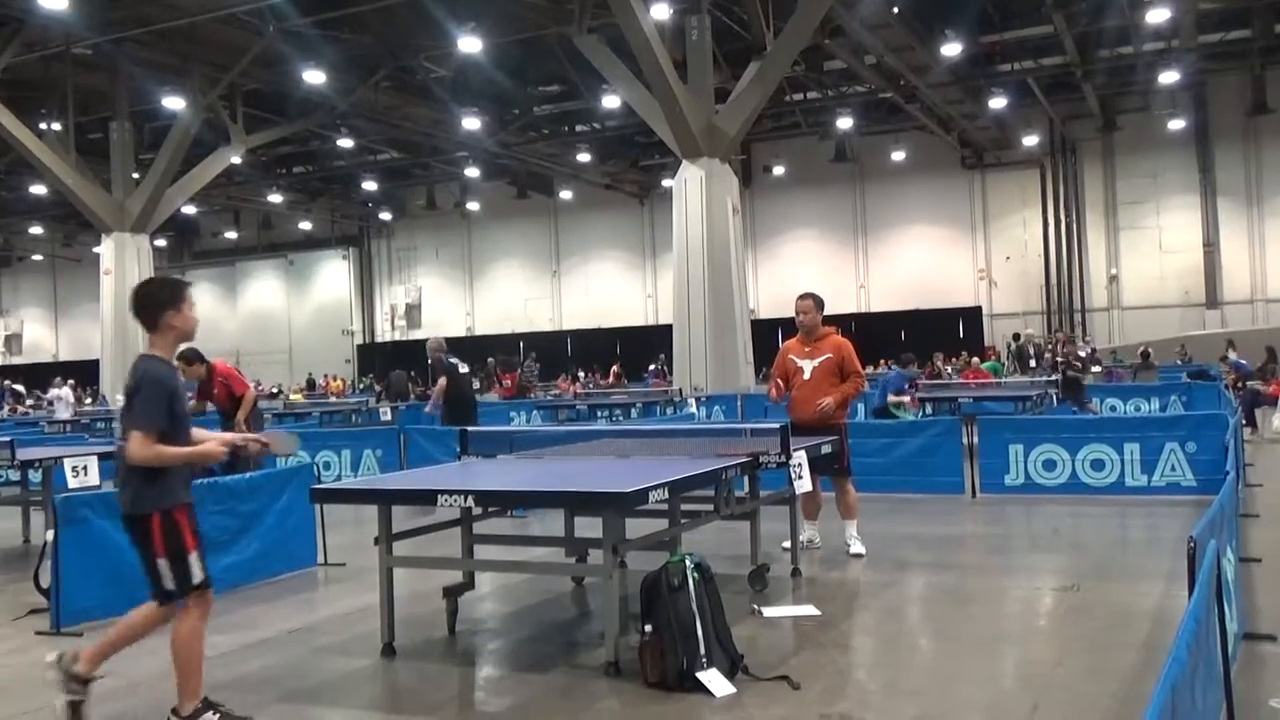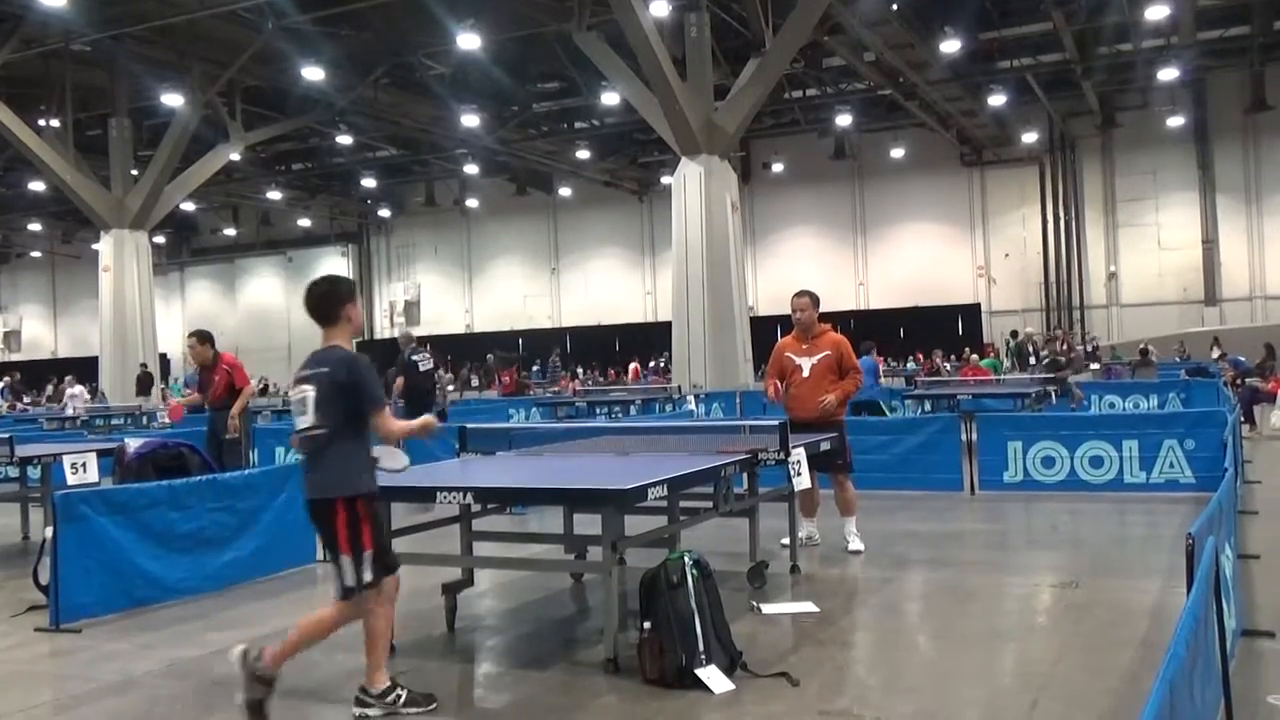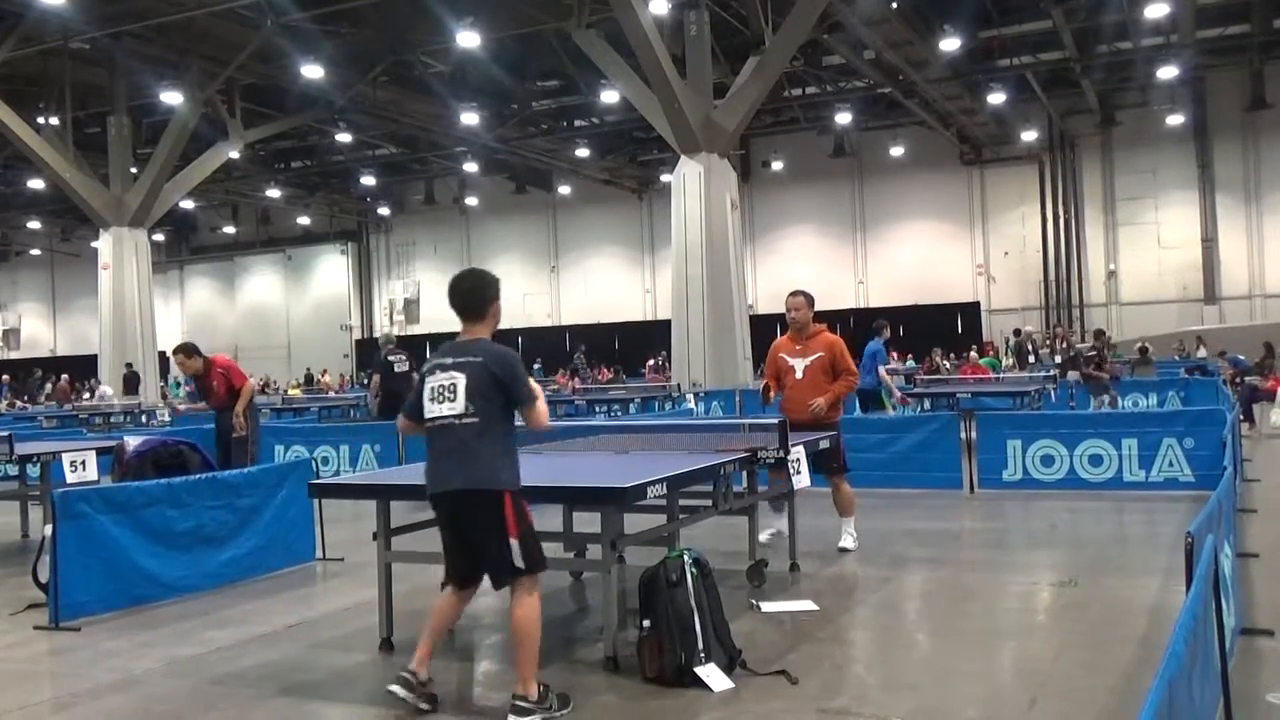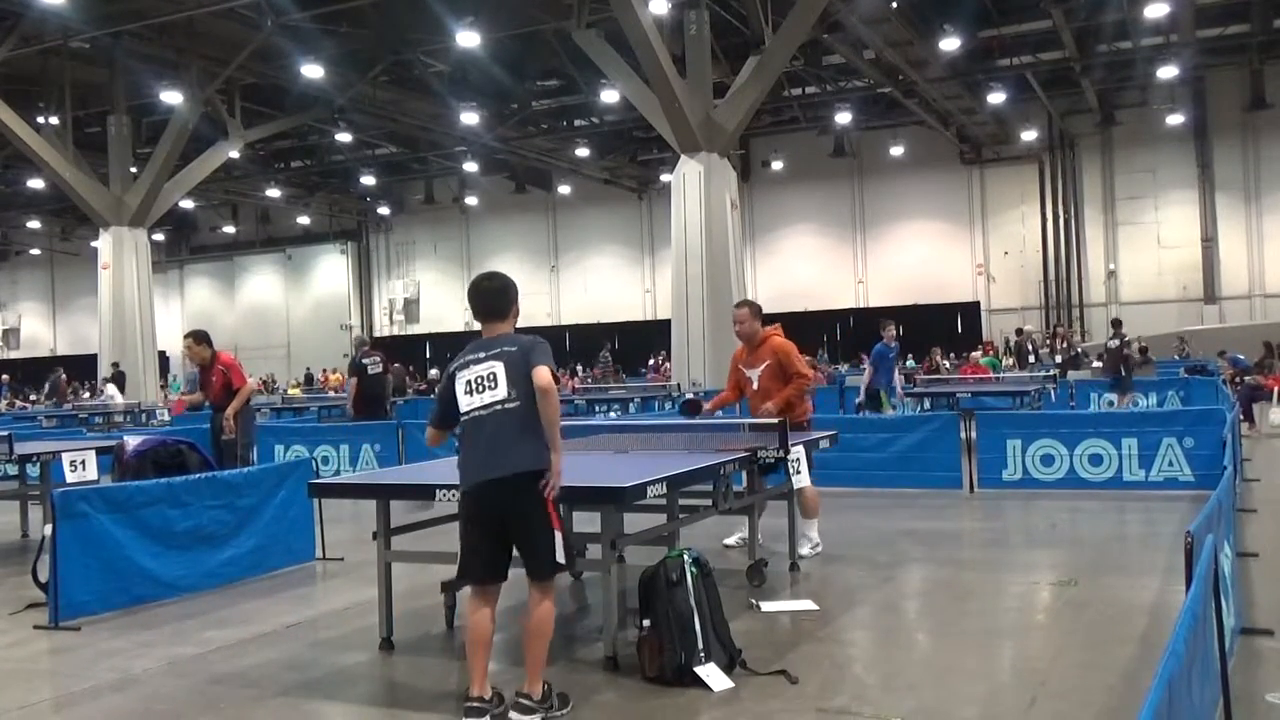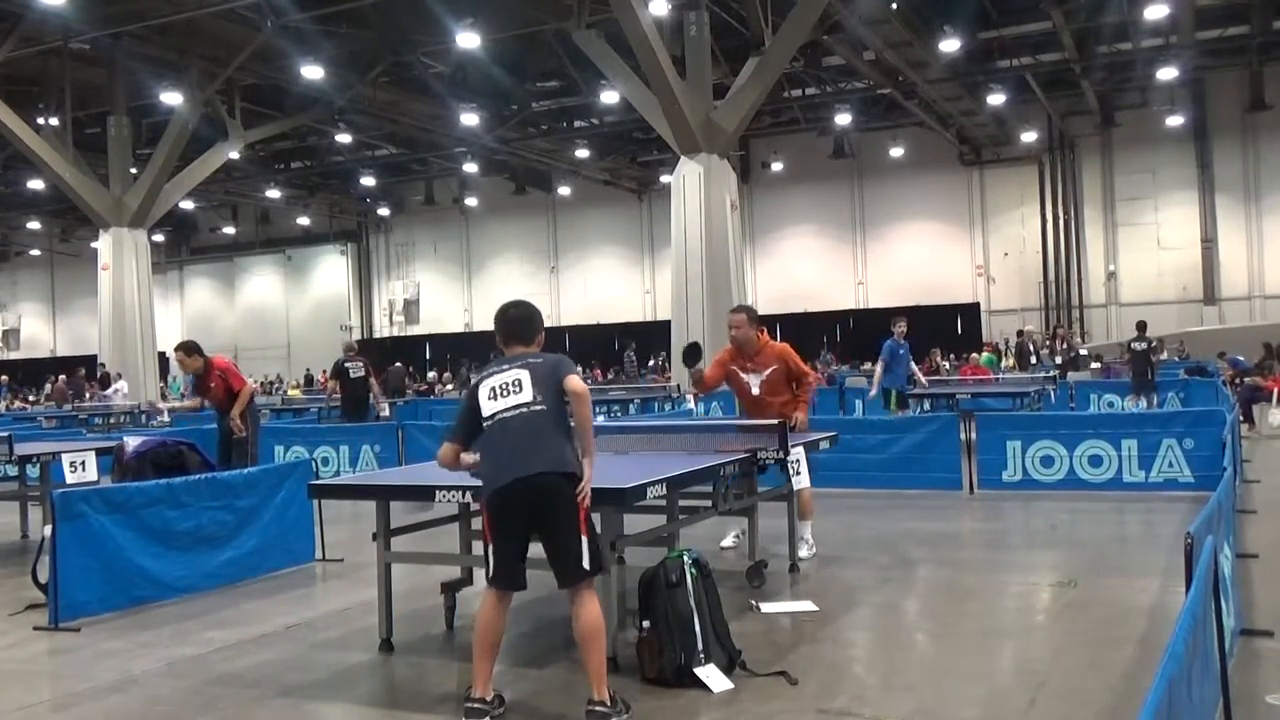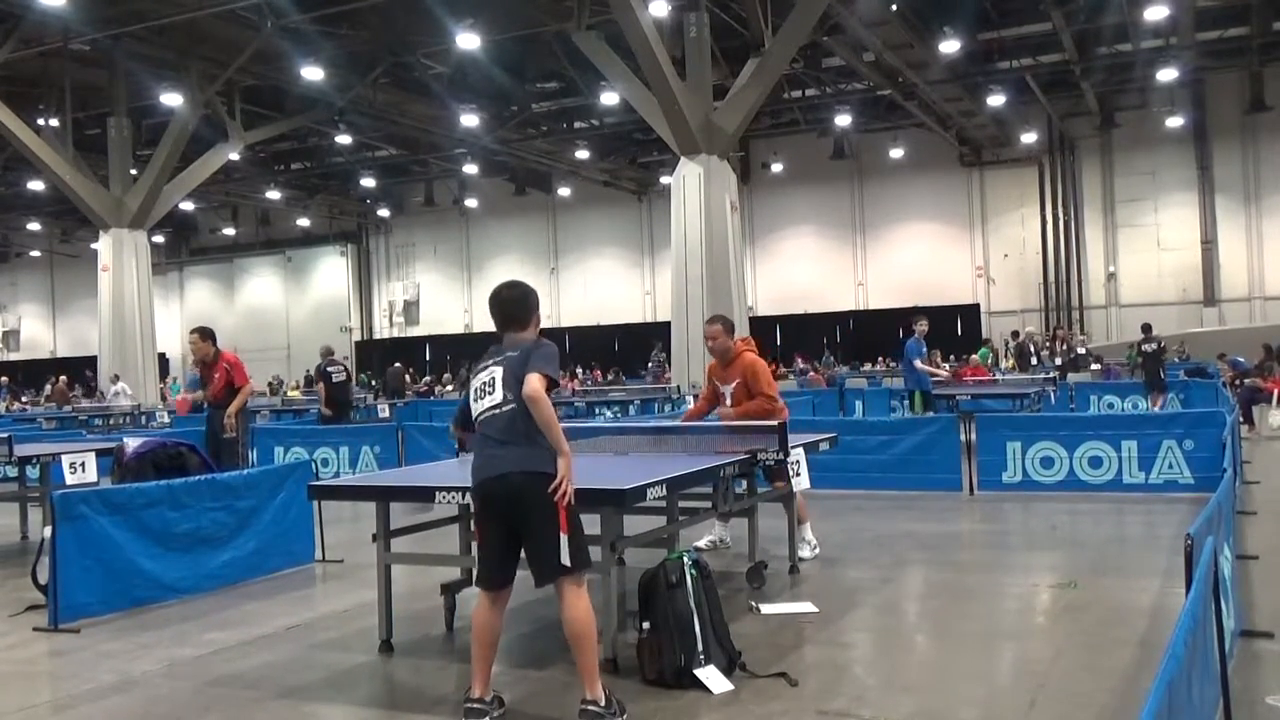
dt=0.5s
person 1, frame 1
left shoulder: (158, 371)
right shoulder: (155, 377)
right elbow: (138, 451)
left wrist: (228, 438)
right wrist: (201, 454)
left hip: (160, 504)
right hip: (159, 508)
left knee: (169, 604)
right knee: (195, 602)
left ankle: (80, 664)
person 1, frame 2
left shoulder: (310, 368)
right shoulder: (351, 363)
left elbow: (302, 440)
right elbow: (388, 431)
right wrist: (422, 423)
left hip: (326, 490)
right hip: (344, 495)
left knee: (384, 585)
right knee: (354, 602)
right ankle: (261, 661)
person 1, frame 3
left shoulder: (434, 363)
right shoulder: (501, 358)
left elbow: (406, 424)
right elbow: (538, 422)
right wrist: (537, 394)
left hip: (444, 488)
right hip: (489, 487)
left knee: (461, 585)
right knee: (525, 584)
left ankle: (414, 671)
person 1, frame 4
left shoulder: (458, 365)
right shoulder: (530, 346)
left elbow: (434, 435)
right elbow: (543, 385)
right wrist: (556, 450)
left hip: (477, 485)
right hip: (528, 476)
left knee: (483, 590)
right knee: (543, 585)
person 1, frame 5
left shoulder: (480, 382)
right shoulder: (555, 363)
left elbow: (446, 456)
right elbow: (578, 390)
left wrist: (472, 461)
right wrist: (587, 456)
left hip: (500, 488)
right hip: (555, 478)
left knee: (498, 590)
right knee: (583, 588)
person 1, frame 6
left shoulder: (480, 369)
right shoulder: (539, 350)
left elbow: (461, 430)
right elbow: (534, 391)
right wrist: (563, 454)
left hip: (488, 483)
right hip: (535, 477)
left knee: (492, 590)
right knee: (571, 584)
person 2, frame 1
left shoulder: (839, 345)
right shoulder: (788, 348)
left elbow: (857, 379)
right elbow: (777, 379)
left wrist: (836, 398)
right wrist: (775, 391)
left hip: (831, 425)
right hip: (799, 425)
left knee: (841, 480)
left ankle: (852, 536)
right ankle: (810, 534)
person 2, frame 2
left shoulder: (837, 342)
right shoulder: (783, 346)
left elbow: (855, 375)
right elbow: (772, 376)
left wrist: (837, 395)
right wrist: (772, 389)
left hip: (830, 422)
right hip: (797, 423)
left knee: (840, 477)
left ankle: (851, 533)
right ankle: (809, 531)
person 2, frame 3
left shoulder: (831, 343)
right shoulder: (778, 346)
left elbow: (849, 377)
right elbow: (770, 378)
left wrist: (828, 399)
right wrist: (769, 391)
left hip: (824, 424)
right hip: (789, 423)
left knee: (836, 480)
right knee: (774, 473)
left ankle: (848, 531)
right ankle: (777, 525)
person 2, frame 4
left shoulder: (780, 346)
right shoulder: (739, 356)
left elbow: (803, 379)
right elbow: (734, 390)
left wrist: (777, 403)
right wrist: (712, 404)
left hip: (793, 422)
left ankle: (811, 537)
right ankle: (750, 531)
person 2, frame 5
left shoulder: (780, 352)
right shoulder: (726, 358)
left elbow: (806, 379)
right elbow: (709, 384)
left wrist: (802, 408)
right wrist: (698, 376)
left hip: (786, 425)
left ankle: (806, 538)
right ankle: (739, 529)
person 2, frame 6
left shoulder: (752, 363)
right shoulder: (713, 368)
left elbow: (769, 402)
right elbow: (708, 400)
left wrist: (736, 413)
right wrist: (687, 417)
left knee: (781, 485)
left ankle: (807, 539)
right ankle: (720, 535)
